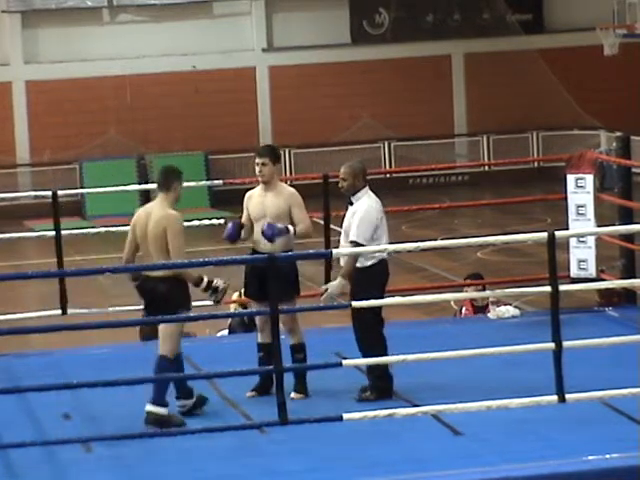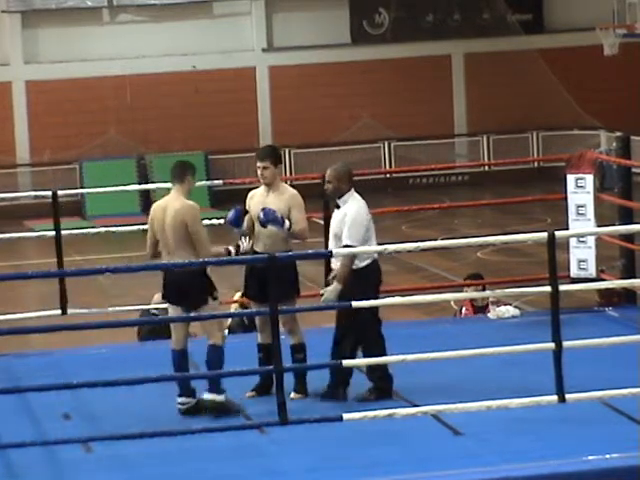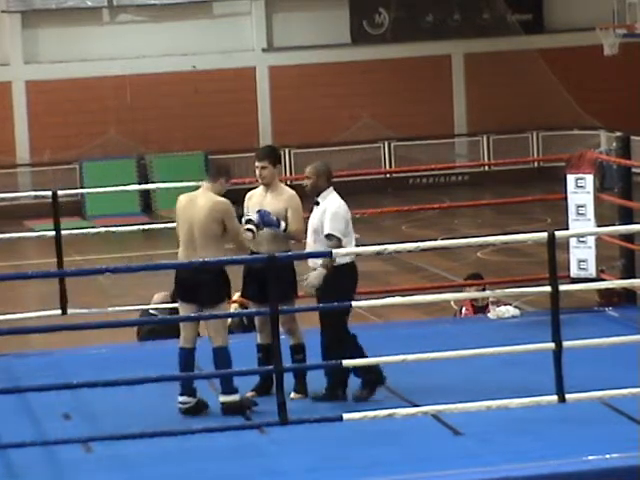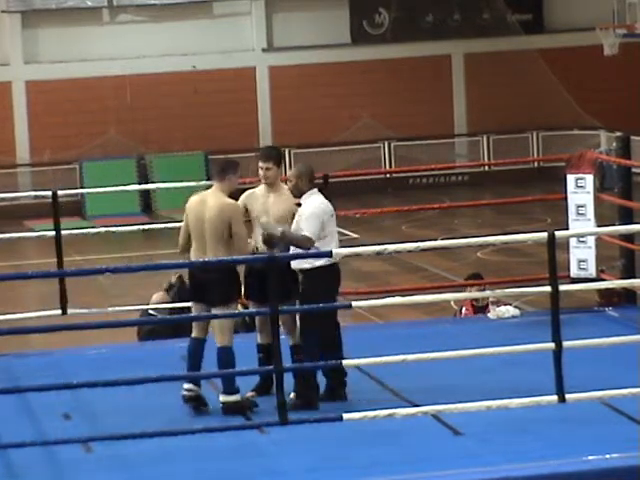
dt=0.4s
person 1, frame 1
left shoulder: (140, 214)
right shoulder: (172, 217)
left elbow: (127, 259)
right elbow: (180, 265)
left wrist: (140, 282)
right wrist: (207, 283)
left hip: (149, 285)
right hip: (170, 286)
left knee: (170, 345)
right knee: (167, 350)
left ankle: (185, 398)
right ankle: (157, 408)
person 1, frame 2
left shoulder: (155, 209)
right shoulder: (189, 208)
left elbow: (151, 253)
right elbow: (206, 252)
right wrist: (233, 250)
left hip: (171, 278)
right hip: (193, 278)
left knee: (178, 340)
right knee: (215, 336)
left ankle: (185, 398)
right ankle: (214, 395)
person 1, frame 3
left shoulder: (182, 200)
right shoulder: (222, 205)
right elbow: (243, 245)
left hip: (185, 272)
right hip: (211, 274)
left knee: (187, 339)
right knee: (219, 339)
left ankle: (186, 398)
right ankle: (229, 397)
person 1, frame 4
left shoulder: (193, 201)
right shoulder: (231, 206)
left elbow: (182, 245)
right elbow: (242, 250)
left hip: (196, 272)
right hip: (221, 274)
left knee: (198, 331)
right knee: (224, 337)
left ankle: (191, 387)
right ankle: (230, 397)
person 2, frame 1
left shoulder: (290, 195)
right shoulder: (250, 196)
left elbow: (307, 229)
right elbow: (246, 234)
left wrist: (286, 230)
right wrist: (237, 232)
left hip: (282, 262)
right hip: (257, 261)
left knee: (290, 323)
right knee: (262, 324)
left ankle: (300, 382)
right ankle: (265, 381)
person 2, frame 2
left shoulder: (291, 196)
right shoulder: (252, 196)
left elbow: (303, 233)
right elbow: (247, 234)
left wrist: (281, 222)
right wrist: (238, 224)
left hip: (281, 263)
right hip: (257, 263)
left knee: (289, 324)
right knee: (262, 324)
left ankle: (300, 382)
right ankle: (265, 381)
person 2, frame 3
left shoulder: (289, 197)
right shoulder: (251, 196)
left elbow: (299, 234)
right elbow: (245, 232)
left wrist: (277, 224)
right wrist: (243, 227)
left hip: (280, 264)
right hip: (255, 263)
left knee: (288, 324)
right knee: (261, 325)
left ankle: (300, 381)
right ankle: (265, 380)
person 2, frame 4
left shoulder: (292, 197)
right shoulder: (250, 196)
left hip: (282, 265)
right hip: (256, 264)
left knee: (289, 324)
right knee: (261, 324)
left ankle: (299, 381)
right ankle: (265, 380)
person 3, frame 1
left shoulder: (366, 208)
right shoulder: (361, 203)
left elbow: (356, 249)
left wrist: (340, 281)
right wrist: (346, 278)
left hip: (369, 272)
right hip: (364, 272)
left knee: (370, 329)
right knee: (364, 328)
left ankle: (381, 386)
right ankle: (378, 379)
person 3, frame 2
left shoulder: (354, 211)
right shoulder: (343, 207)
left elbow: (350, 253)
left wrist: (336, 286)
right wrist: (336, 276)
left hip: (361, 276)
right hip: (351, 276)
left knee: (368, 333)
right knee: (345, 333)
left ankle: (381, 386)
right ankle: (338, 386)
person 3, frame 3
left shoulder: (334, 207)
right shoulder: (322, 205)
left elbow: (334, 245)
left wrist: (320, 271)
right wrist: (317, 272)
left hip: (338, 274)
right hip: (329, 273)
left knee: (336, 331)
right knee: (330, 331)
left ankle: (370, 375)
right ankle: (336, 387)
person 3, frame 4
left shoulder: (312, 207)
right shoulder: (320, 203)
left elbow: (306, 242)
left wrist: (278, 232)
left hip: (316, 275)
right hip: (327, 272)
left knee: (310, 336)
right knee: (328, 332)
left ankle: (306, 396)
right ankle: (336, 387)
